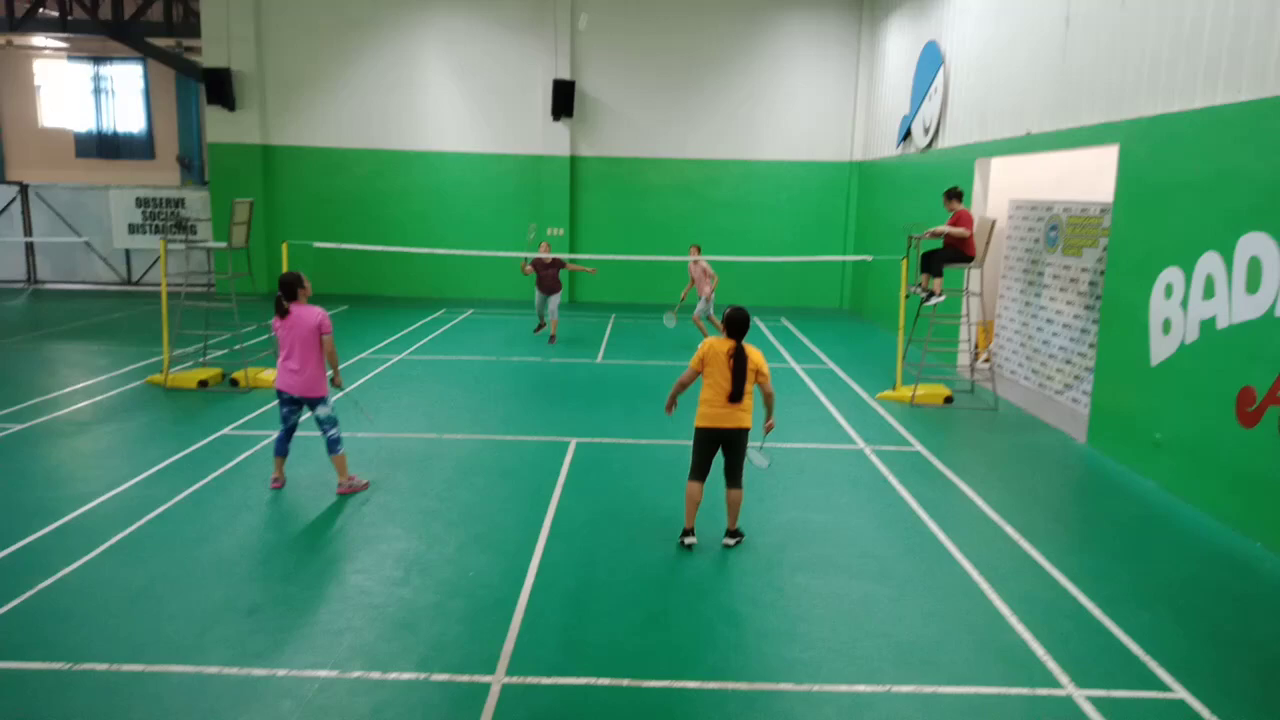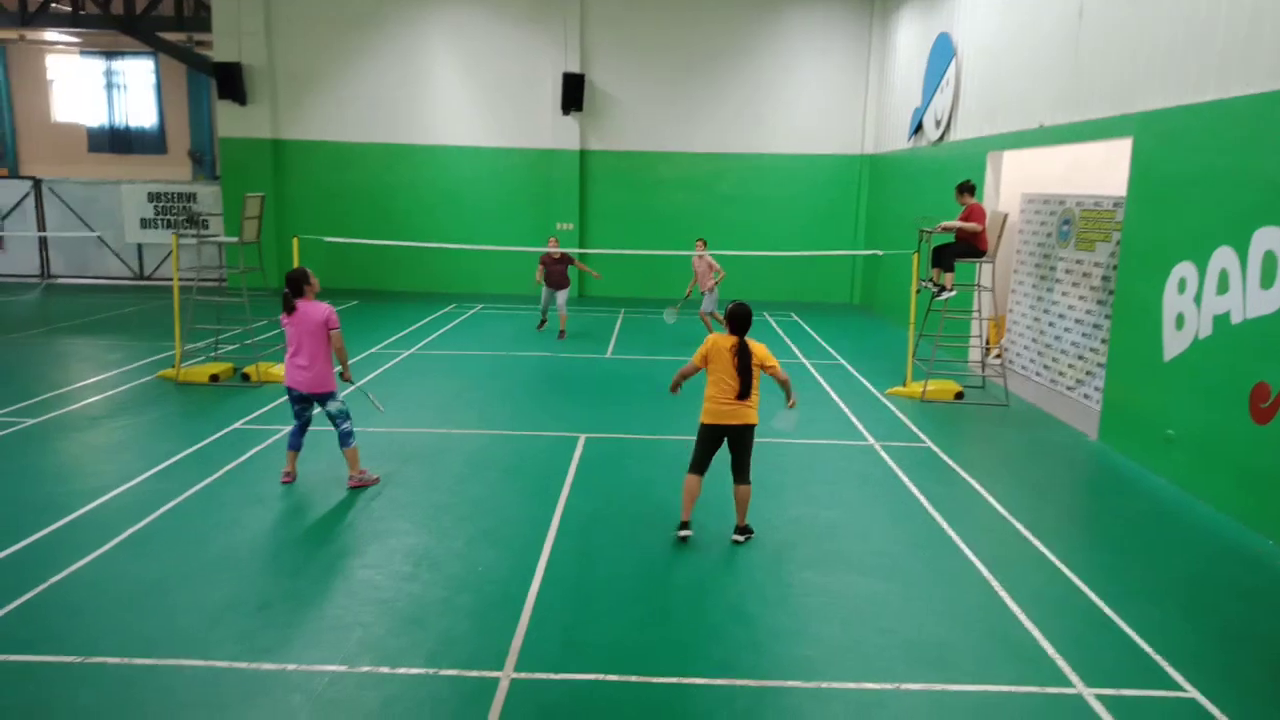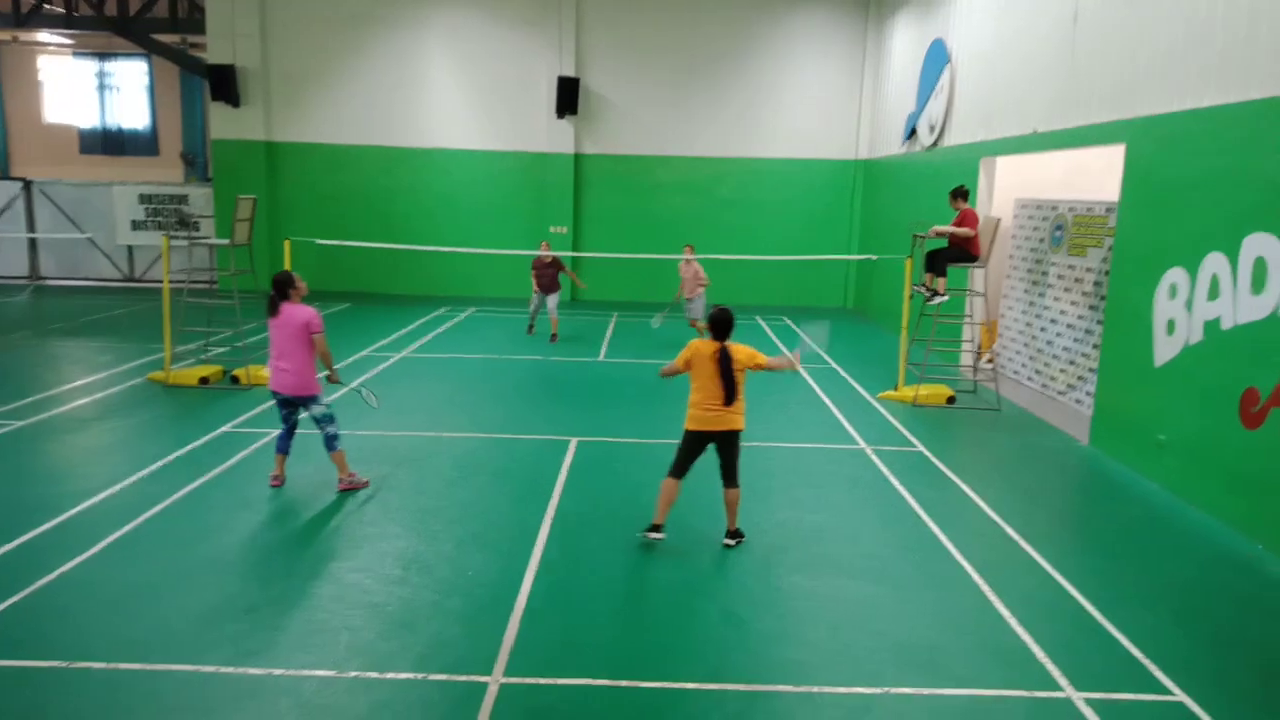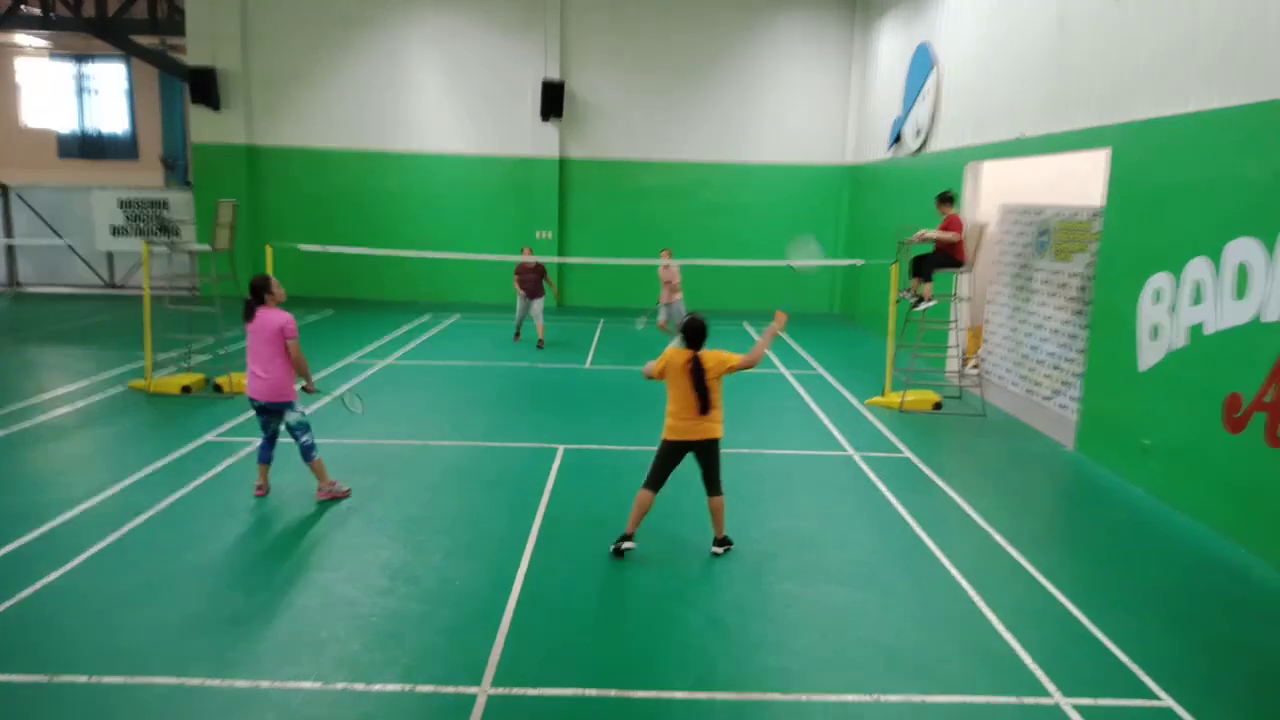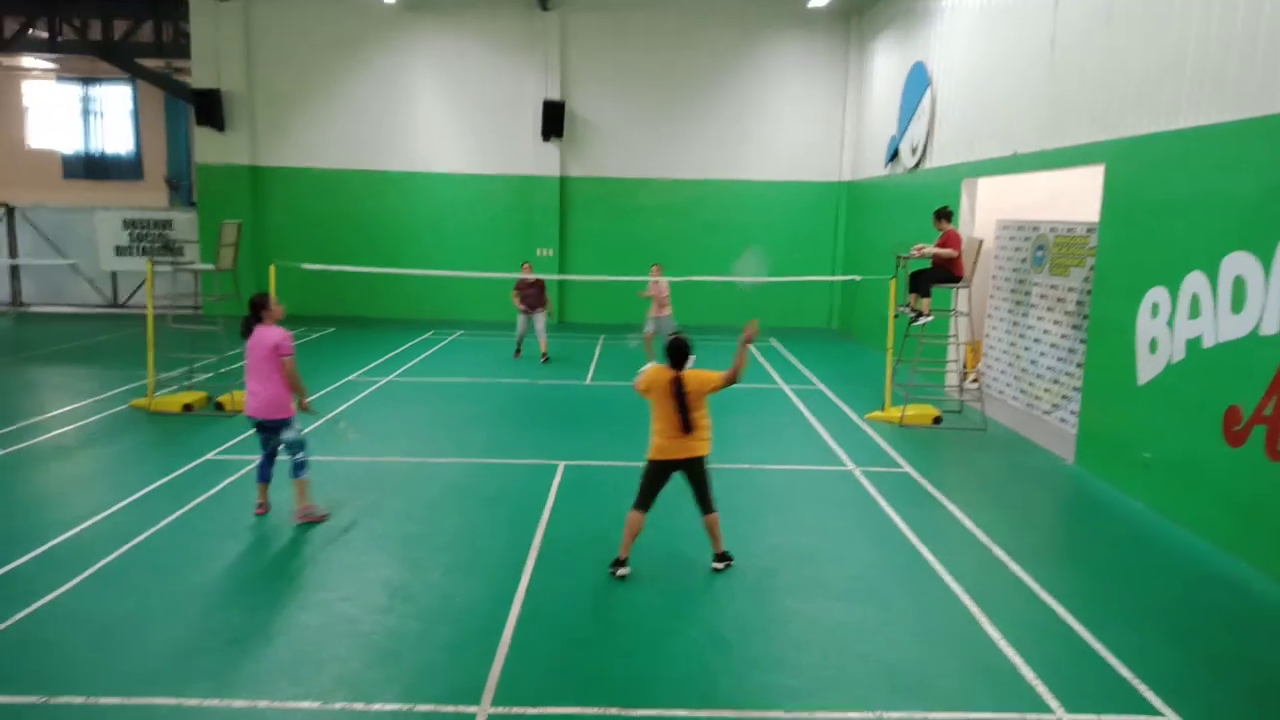
dt=0.1s
person 1, frame 1
left shoulder: (709, 346)
right shoulder: (754, 355)
left elbow: (687, 378)
right elbow: (767, 392)
left wrist: (671, 398)
right wrist: (769, 417)
left hip: (707, 422)
right hip: (738, 425)
left knee: (697, 476)
right knee: (734, 479)
left ankle: (688, 531)
right ankle: (732, 531)
person 1, frame 2
left shoulder: (713, 342)
right shoulder: (758, 350)
left elbow: (688, 370)
right elbow: (782, 378)
left wrist: (675, 382)
right wrist: (790, 396)
left hip: (713, 418)
right hip: (744, 421)
left knee: (696, 470)
right knee: (741, 475)
left ankle: (685, 523)
right ankle: (741, 528)
person 1, frame 3
left shoulder: (695, 348)
right shoulder: (742, 353)
left elbow: (670, 370)
right elbow: (773, 364)
left wrist: (664, 371)
right wrist: (790, 363)
left hip: (698, 424)
right hip: (730, 426)
left knee: (675, 474)
right knee: (730, 479)
left ankle: (657, 526)
right ankle: (732, 531)
person 1, frame 4
left shoulder: (670, 356)
right shoulder: (716, 360)
left elbow: (649, 373)
right elbow: (752, 360)
left wrist: (650, 365)
right wrist: (772, 330)
left hip: (676, 434)
right hip: (708, 434)
left knee: (651, 484)
right knee: (713, 487)
left ankle: (628, 536)
right ankle: (719, 539)
person 1, frame 5
left shoulder: (654, 376)
right shoulder: (699, 380)
left elbow: (639, 385)
right elbow: (734, 377)
right wrist: (744, 346)
left hip: (662, 453)
right hip: (694, 453)
left knee: (641, 505)
right knee: (706, 505)
left ankle: (622, 560)
right ankle: (719, 555)
person 2, frame 1
left shoulder: (279, 318)
right shoulder: (318, 315)
right elbow: (329, 351)
right wrist: (336, 375)
left hip: (285, 385)
right hip: (313, 386)
left knee: (286, 429)
right knee: (331, 430)
left ankle: (277, 476)
right ankle: (345, 481)
person 2, frame 2
left shoulder: (287, 313)
right shoulder: (326, 311)
right elbow: (338, 346)
right wrist: (346, 369)
left hip: (294, 381)
right hip: (321, 382)
left knee: (300, 424)
right knee: (343, 423)
left ankle: (289, 471)
right ankle: (356, 474)
person 2, frame 3
left shoulder: (274, 316)
right shoulder: (309, 314)
right elbow: (321, 349)
right wrist: (332, 371)
left hip: (278, 384)
right hip: (304, 386)
left knee: (288, 427)
right knee: (328, 427)
left ankle: (277, 474)
right ankle: (346, 477)
person 2, frame 4
left shoulder: (252, 320)
right shoulder: (284, 319)
right elbow: (295, 356)
right wrist: (308, 380)
left hip: (255, 391)
right hip: (279, 392)
left knee: (268, 436)
right knee: (303, 436)
left ankle: (261, 483)
right ankle: (325, 486)
person 2, frame 5
left shoulder: (252, 336)
right shoulder: (281, 336)
right elbow: (290, 373)
right wrist: (303, 398)
left hip: (254, 408)
right hip: (277, 409)
left knee: (268, 454)
right knee: (298, 453)
left ankle: (261, 501)
right ankle: (305, 507)
